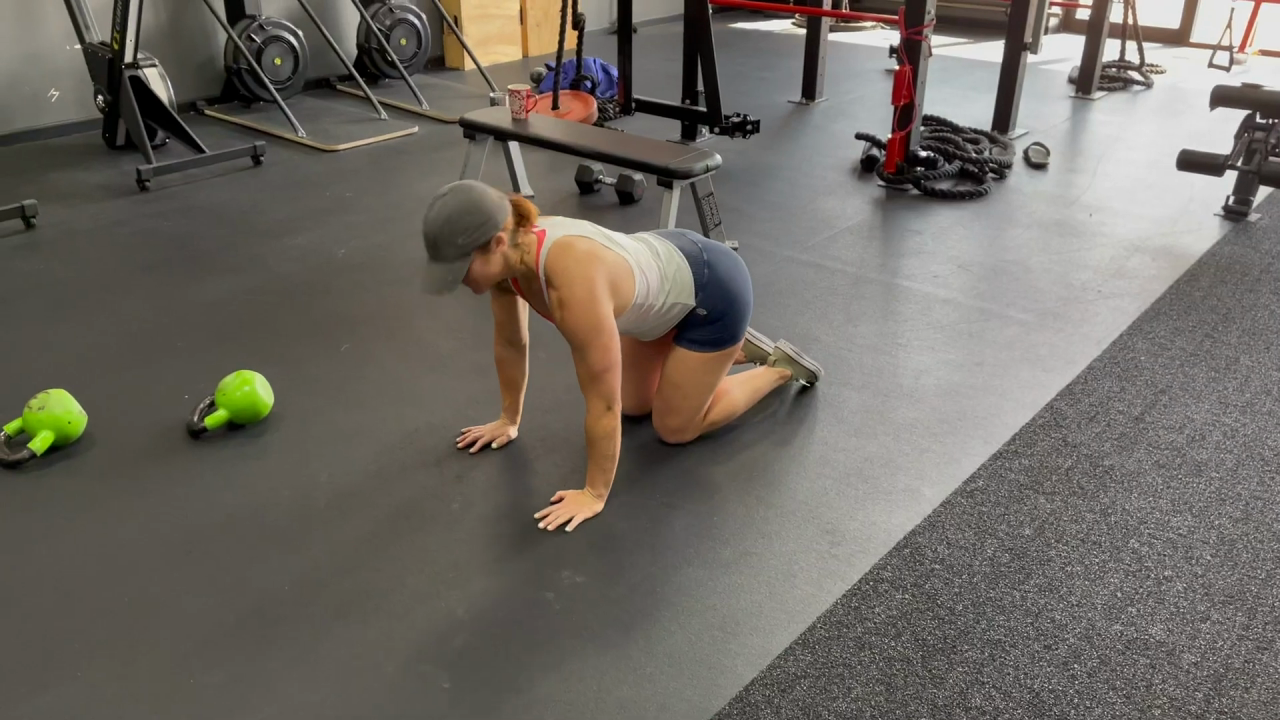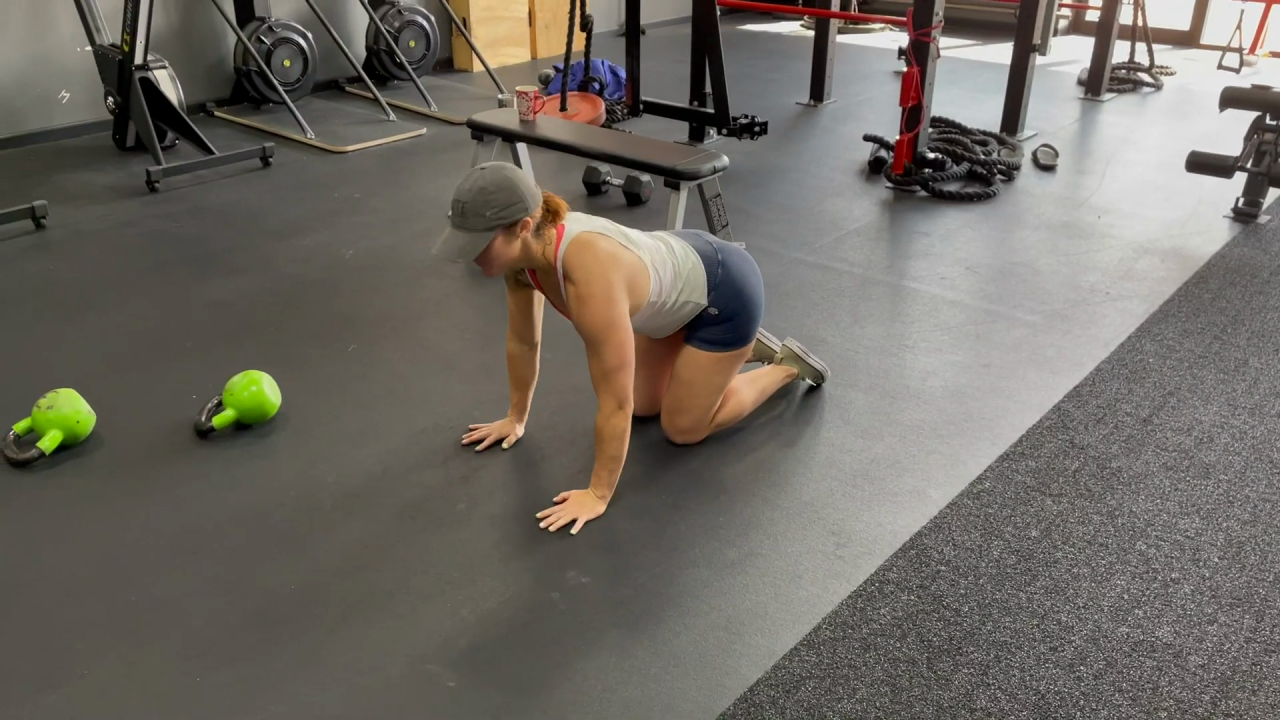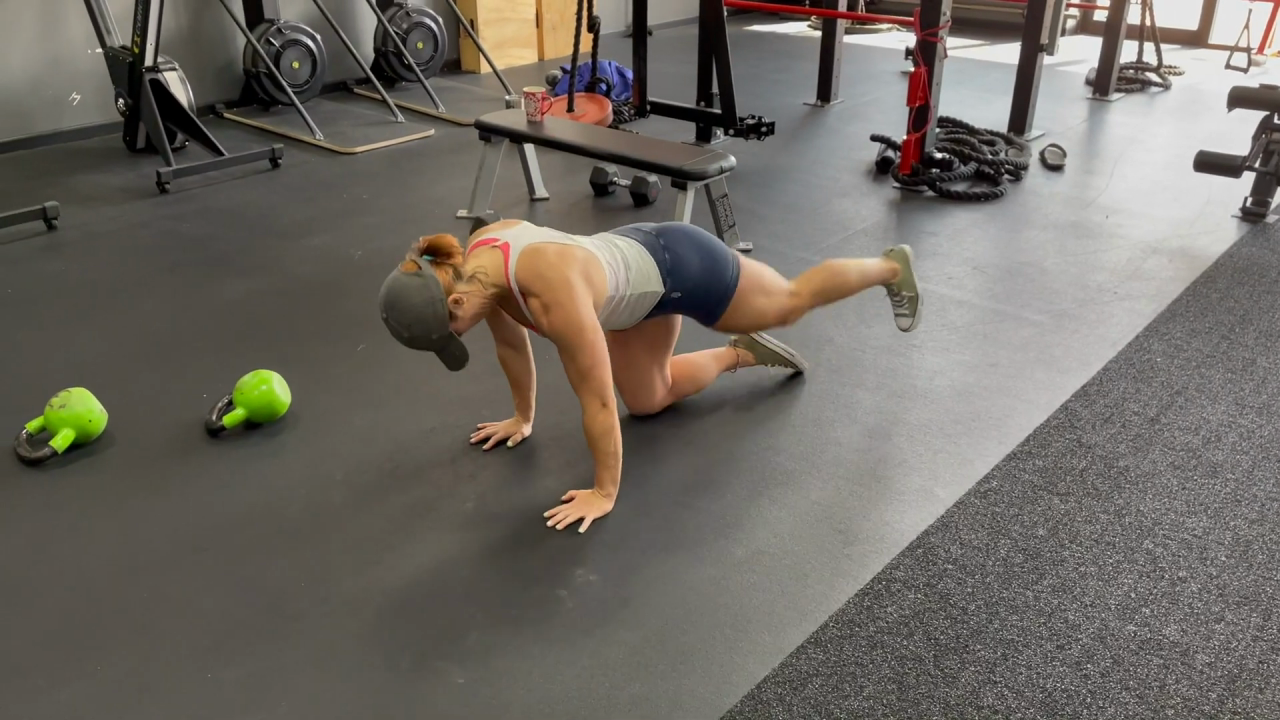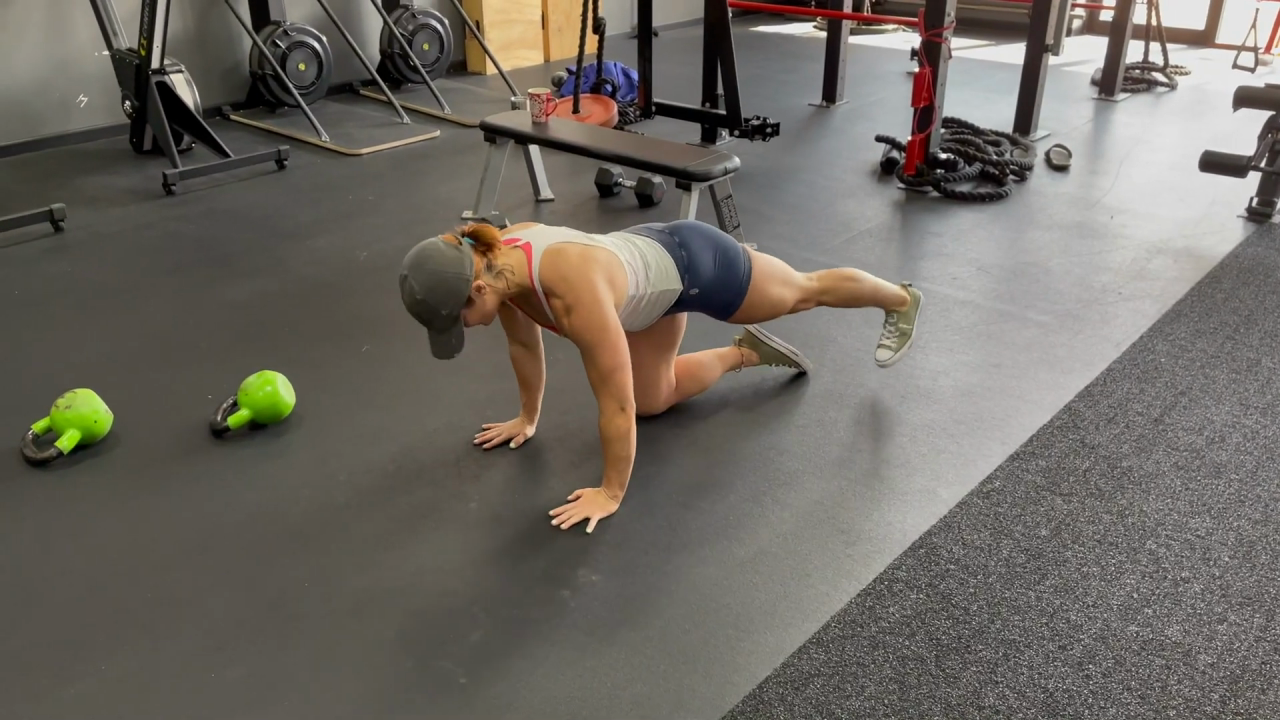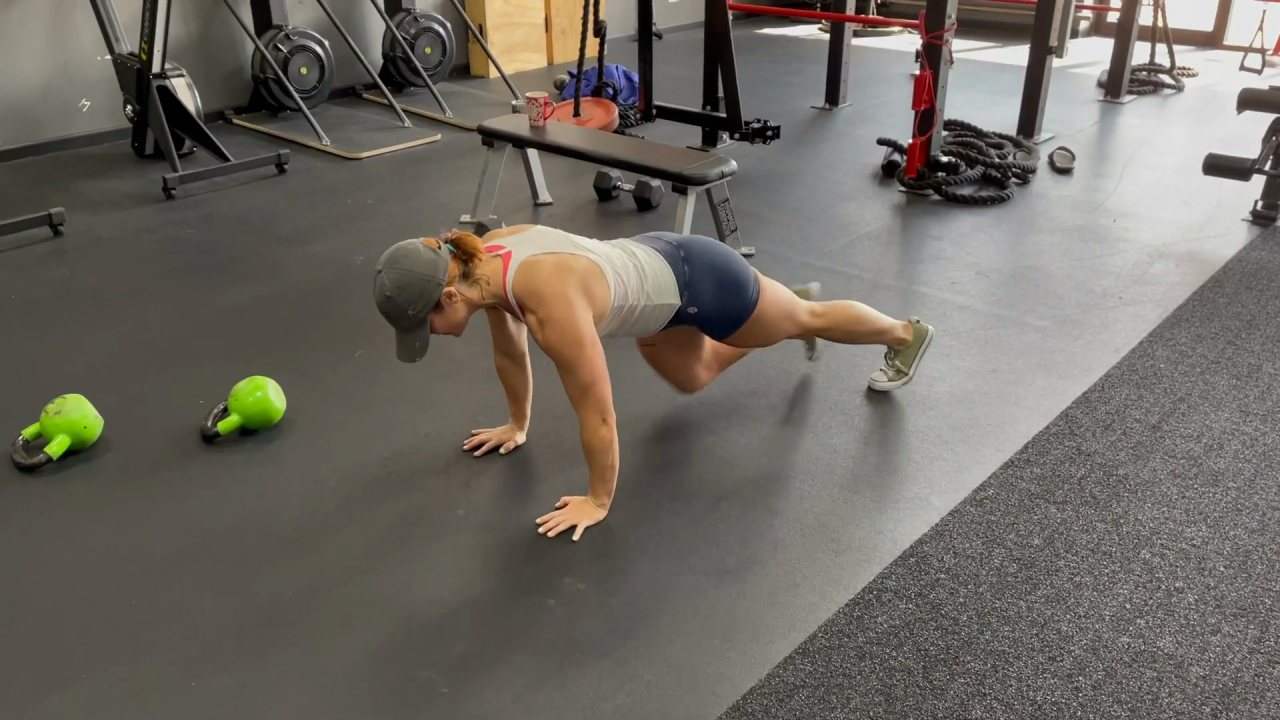
dt=0.7s
person 1, frame 1
left shoulder: (574, 286)
right shoulder: (506, 251)
left elbow: (602, 403)
right elbow: (510, 343)
left wrist: (594, 494)
right wrist: (509, 419)
left hip: (713, 290)
right hip: (667, 265)
left knee: (674, 428)
right knee: (635, 404)
left ankle: (780, 368)
right ankle: (737, 348)
person 1, frame 2
left shoulder: (591, 280)
right shoulder: (523, 248)
left elbow: (614, 403)
right elbow: (523, 339)
left wrist: (598, 494)
right wrist: (516, 417)
left hip: (725, 291)
right hip: (679, 268)
left knee: (683, 427)
right knee: (644, 405)
left ankle: (788, 366)
right ankle: (744, 347)
person 1, frame 3
left shoulder: (551, 293)
right shoulder: (474, 265)
left elbow: (598, 402)
right elbow: (511, 342)
left wrist: (604, 493)
right wrist: (522, 417)
left hip: (682, 269)
right hip: (637, 256)
left knee: (793, 299)
right knee: (647, 401)
left ankle: (889, 268)
right ankle: (738, 353)
person 1, frame 4
left shoulder: (575, 292)
right shoulder: (495, 261)
left elbow: (615, 403)
right elbow: (523, 342)
left wrist: (610, 493)
right wrist: (527, 417)
left hip: (693, 265)
right hip: (647, 260)
left knee: (805, 291)
right knee: (652, 400)
left ankle: (901, 300)
right ankle: (745, 351)
person 1, frame 5
left shoulder: (548, 303)
right shoulder: (484, 263)
left elbow: (597, 414)
right elbow: (509, 352)
left wrist: (598, 500)
right wrist: (518, 424)
left hip: (696, 281)
right hip: (652, 262)
left knee: (804, 322)
right knee: (690, 377)
left ankle: (906, 334)
right ankle: (774, 317)
